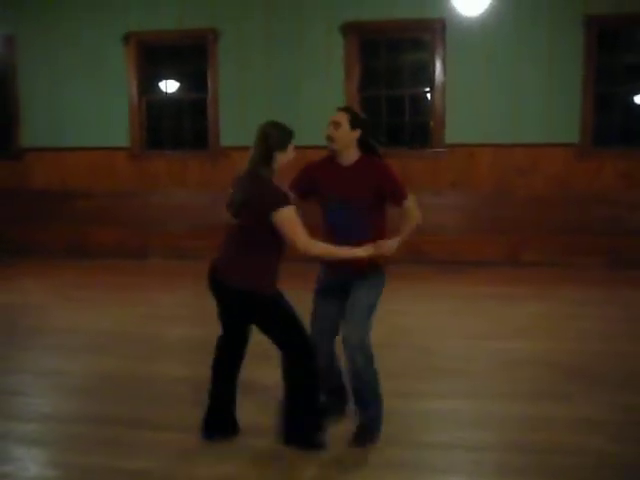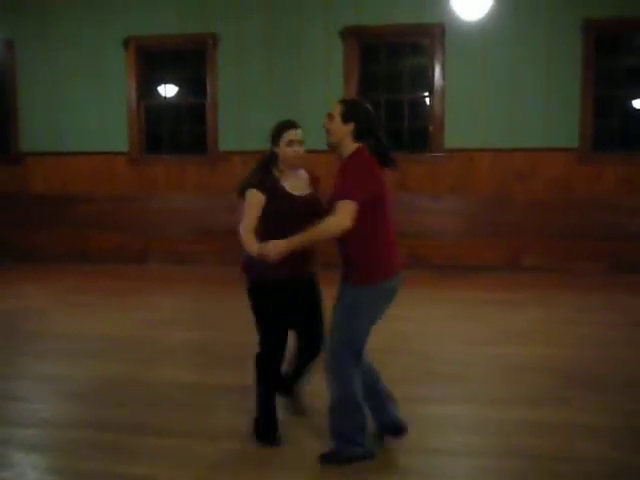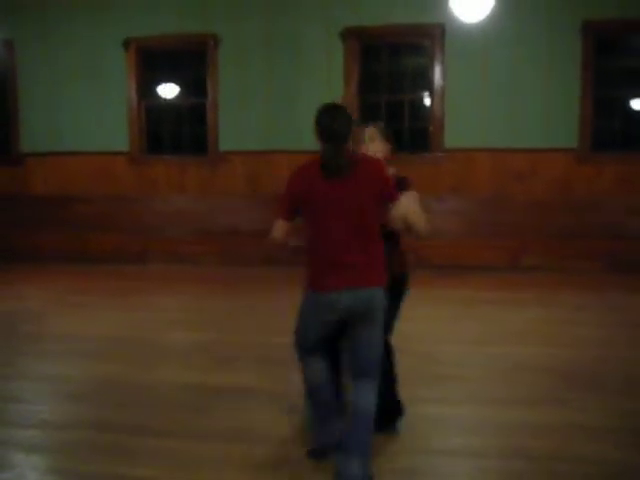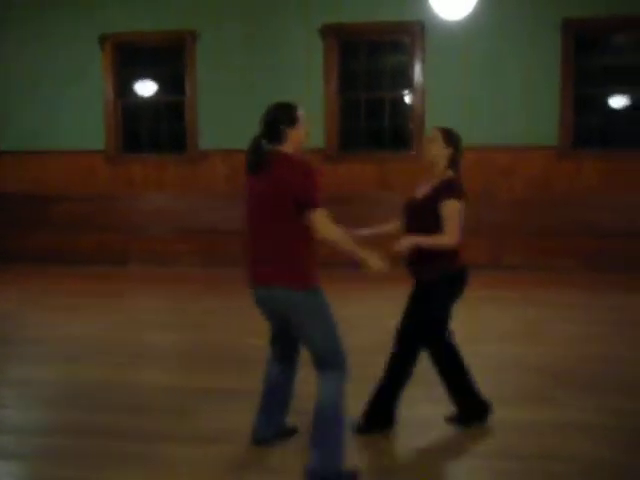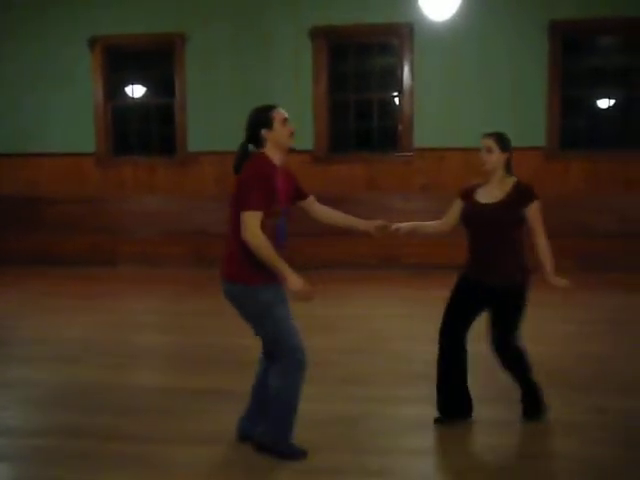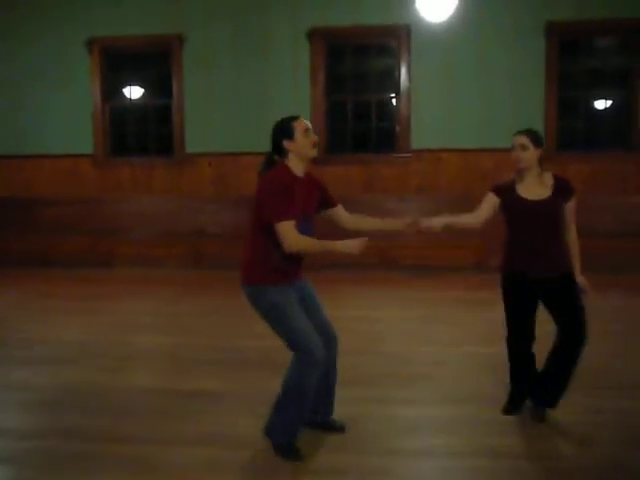
dt=0.4s
person 1, frame 1
left shoulder: (377, 170)
right shoulder: (318, 171)
left elbow: (413, 212)
left wrist: (395, 241)
left hip: (367, 271)
right hip: (334, 268)
left knee: (354, 336)
right knee: (320, 339)
left ankle: (370, 414)
right ankle: (335, 399)
person 1, frame 2
left shoulder: (355, 166)
right shoulder: (369, 162)
left elbow: (342, 221)
left wrist: (288, 244)
left hip: (368, 280)
right hip: (386, 276)
left knee: (340, 359)
right knee: (349, 351)
left ankle: (353, 443)
right ankle: (387, 416)
person 1, frame 3
left shoulder: (304, 176)
right shoulder: (374, 169)
left elbow: (278, 234)
right elbow: (400, 216)
left wrist: (305, 232)
left hip: (325, 290)
right hip: (370, 288)
left knee: (310, 350)
right knee: (364, 376)
left ankle: (329, 432)
person 1, frame 4
left shoulder: (261, 172)
right shoulder: (298, 169)
right elbow: (323, 229)
left wrist: (337, 233)
right wrist: (367, 257)
left hip: (263, 284)
right hip: (293, 284)
left knee: (284, 350)
right knee: (332, 365)
left ankle: (268, 426)
person 1, frame 5
left shoulder: (282, 174)
right shoulder: (257, 171)
left elbow: (318, 211)
right elbow: (250, 233)
left wrist: (365, 225)
right wrist: (288, 275)
left hip: (265, 279)
right hip: (249, 282)
left knee: (277, 353)
right knee: (293, 357)
left ankle: (253, 425)
right ankle: (272, 436)
person 1, frame 6
left shoulder: (311, 183)
right shoulder: (276, 181)
left elbow: (346, 219)
right elbow: (290, 241)
left wrist: (396, 225)
right wrist: (340, 247)
left hip: (292, 278)
right hip: (266, 284)
left knee: (327, 341)
right knee: (310, 350)
left ankle: (316, 413)
right ankle: (281, 429)
person 2, frame 1
left shoulder: (246, 182)
right shoulder: (271, 194)
right elbow: (305, 245)
right wrist: (357, 252)
left hip: (222, 276)
right hip: (252, 286)
left knee: (231, 345)
right knee: (299, 349)
left ankle: (217, 422)
right ankle: (300, 429)
person 2, frame 2
left shoulder: (309, 179)
right shoulder: (261, 183)
left elbow: (320, 219)
right elbow: (246, 231)
right wrist: (259, 252)
left hip: (302, 277)
right hip: (267, 279)
left knee: (313, 341)
right knee: (272, 347)
left ankle: (287, 383)
right ankle: (266, 424)
person 2, frame 3
left shoulder: (398, 184)
left elbow: (421, 227)
left wrist: (408, 215)
left hip: (389, 275)
right knee: (334, 334)
left ankle: (388, 410)
person 2, frame 4
left shoulder: (449, 188)
right shoulder: (429, 185)
left elbow: (450, 238)
right elbow: (408, 223)
left wrist: (413, 241)
right wrist: (369, 232)
left hip: (440, 277)
right hip: (433, 276)
left knee: (407, 340)
right knee: (435, 338)
left ankle: (380, 417)
right ankle: (473, 407)
person 2, frame 5
left shoulder: (522, 192)
right shoulder: (470, 193)
left elbow: (539, 236)
right elbow: (443, 226)
left wrist: (551, 274)
right wrist: (411, 226)
left hip: (509, 281)
right hip: (473, 278)
left knee: (503, 343)
right knee: (450, 335)
left ankle: (532, 398)
right ankle: (454, 407)
person 2, frame 6
left shoulder: (562, 187)
right shoulder: (504, 189)
left elbow: (570, 230)
right elbow: (475, 218)
left wrist: (578, 270)
right wrist: (443, 221)
left hip: (557, 273)
right hip: (518, 274)
left knee: (574, 330)
right knee: (519, 336)
left ankle: (540, 395)
right ankle: (519, 394)
